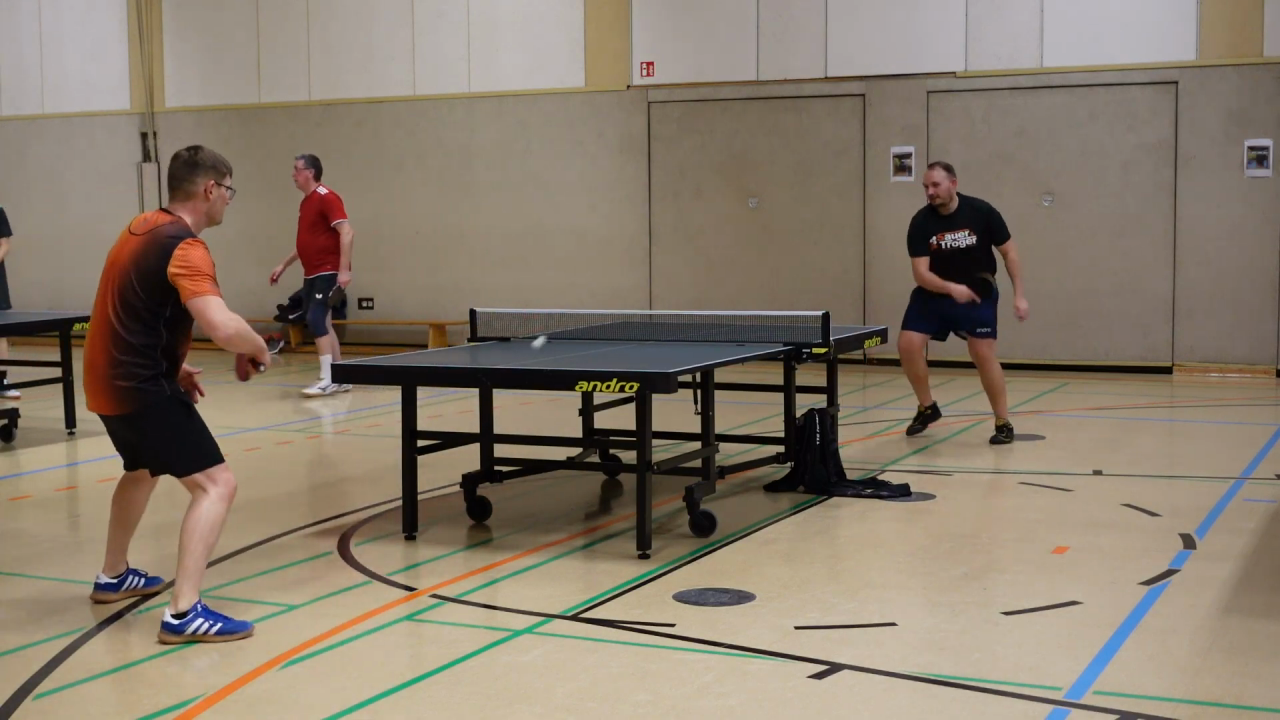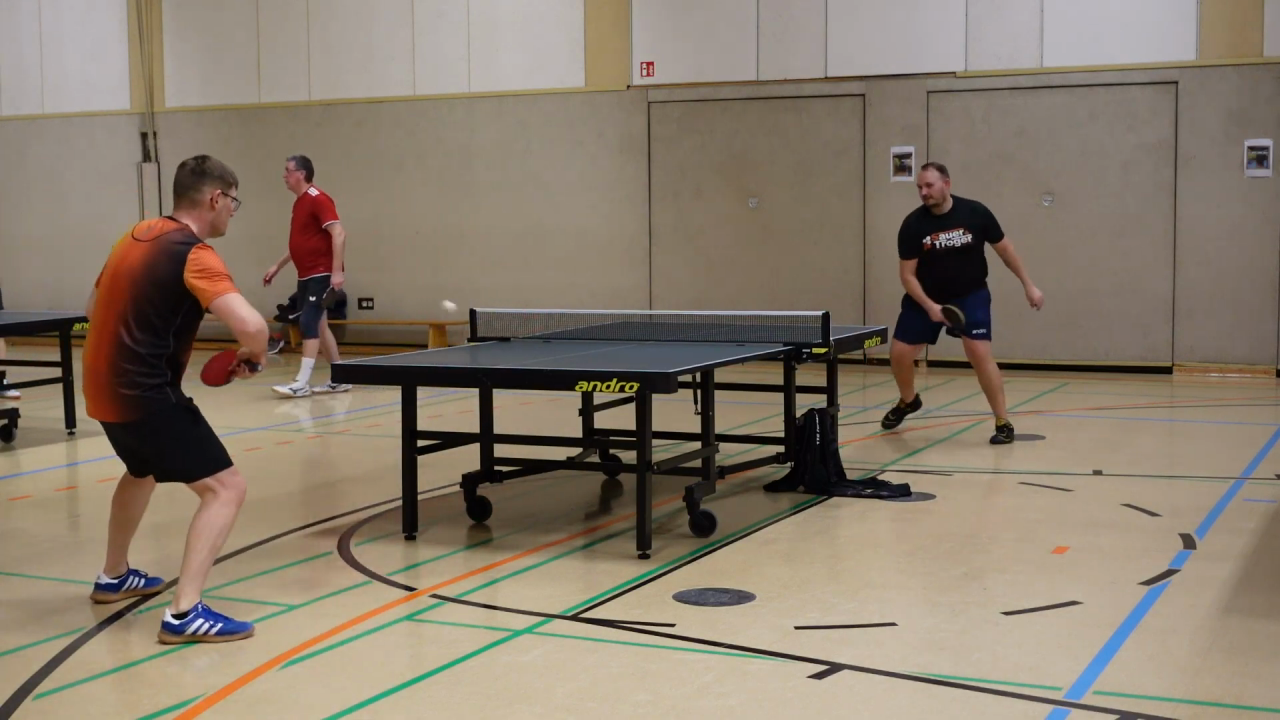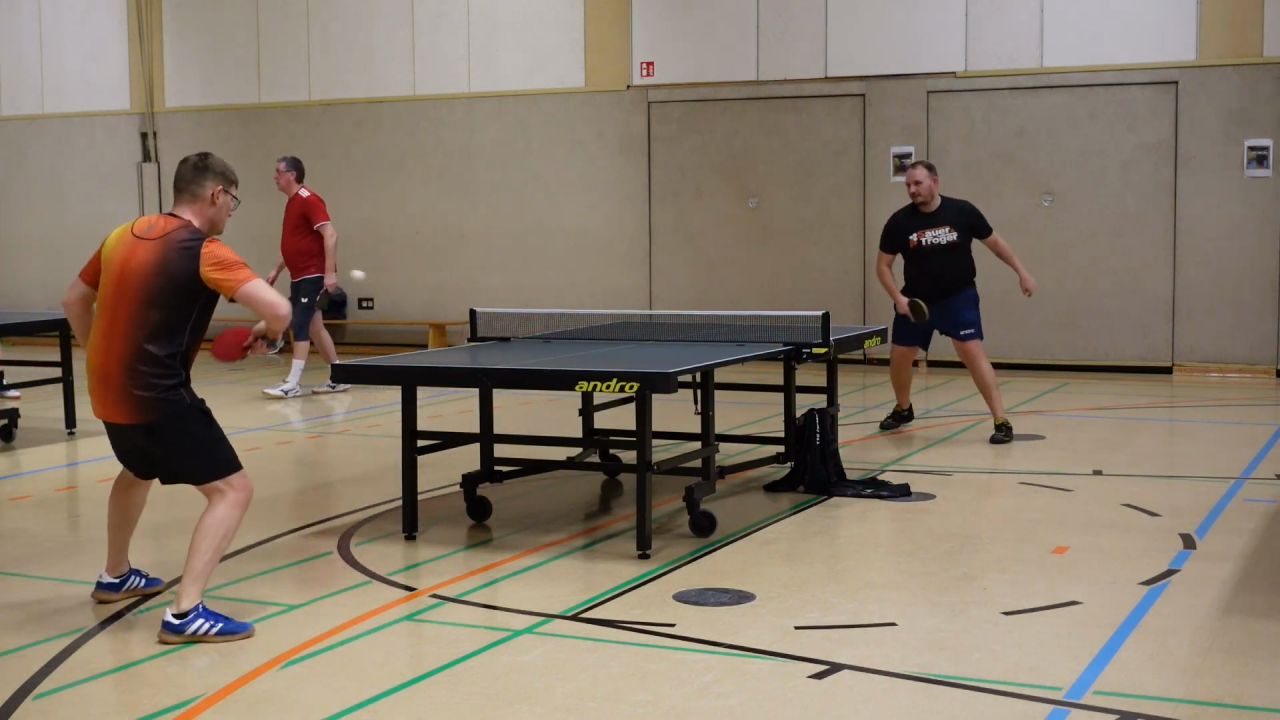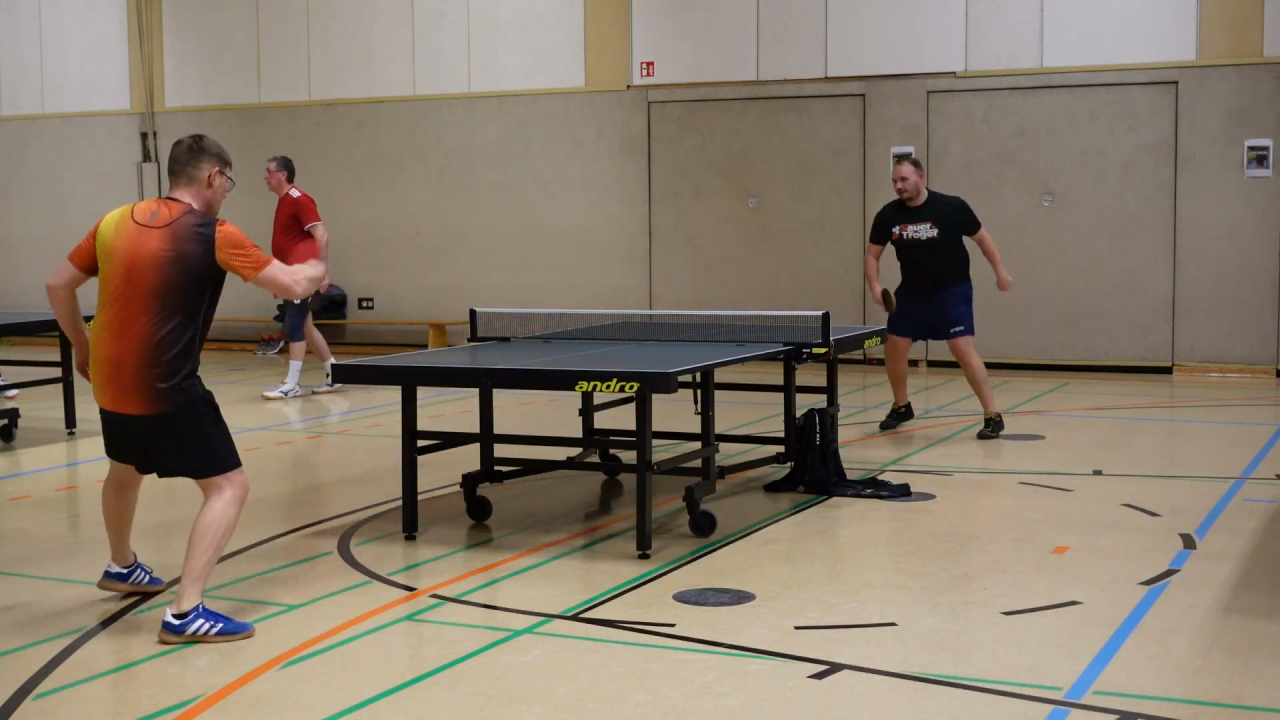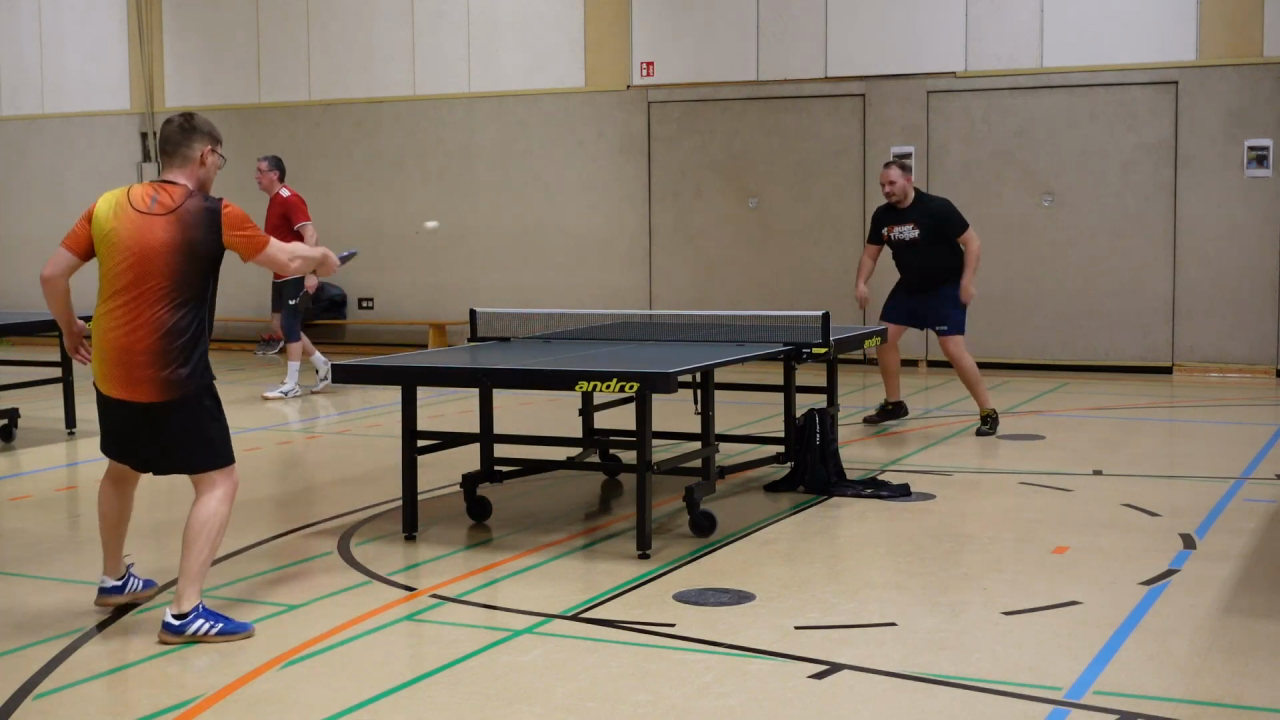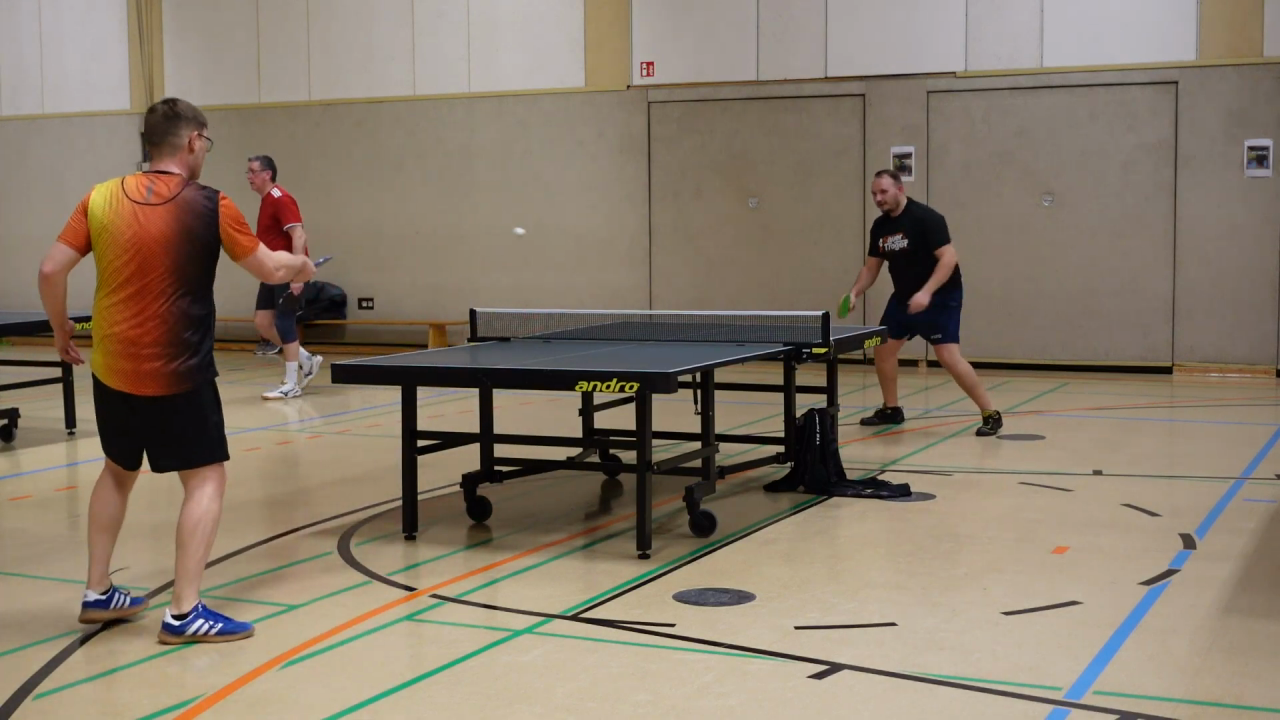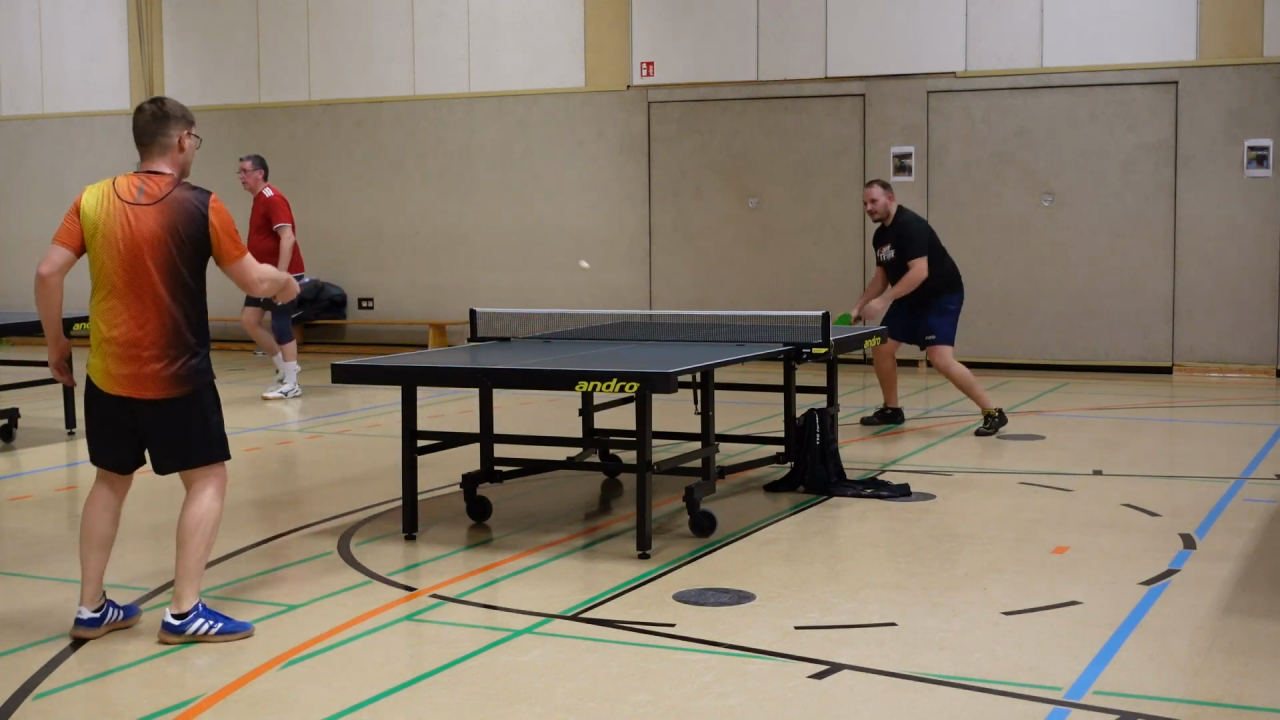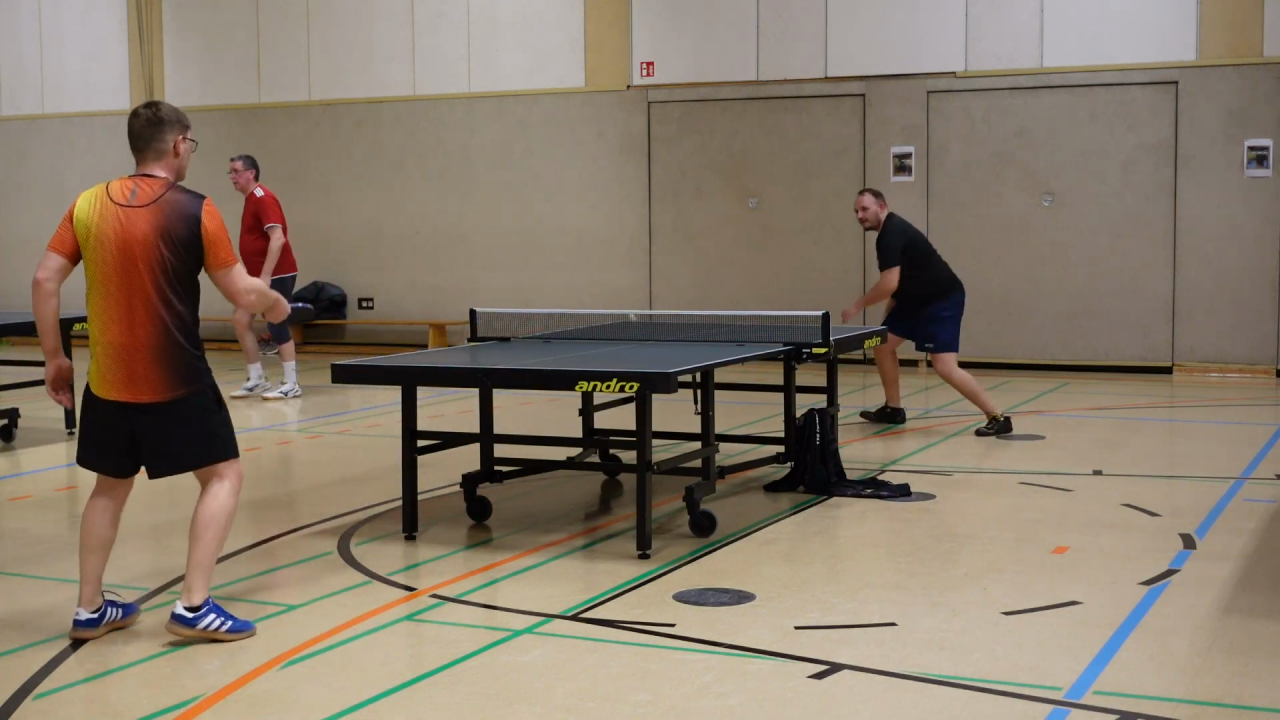
dt=0.1s
person 1, frame 1
left shoulder: (138, 230)
right shoulder: (184, 247)
right elbow: (221, 326)
right wrist: (259, 350)
left hip: (108, 384)
right hip: (143, 389)
left knee: (142, 470)
right knee: (217, 484)
left ankle: (113, 576)
right ankle: (184, 612)
person 1, frame 2
left shoulder: (134, 237)
right shoulder: (193, 255)
left elbow: (99, 311)
right elbow: (250, 326)
right wrist: (253, 353)
left hip: (106, 393)
right hip: (146, 399)
left knee: (141, 473)
right knee: (225, 489)
left ankle: (114, 575)
right ankle: (184, 613)
person 1, frame 3
left shoulder: (125, 234)
right shoulder: (204, 251)
left elbow: (76, 301)
right elbow: (278, 309)
right wrist: (267, 329)
left hip: (109, 393)
right hip: (158, 398)
left knee: (138, 471)
right knee: (233, 489)
left ankle: (115, 574)
right ankle: (185, 612)
person 1, frame 4
left shoulder: (115, 220)
right shoulder: (212, 234)
left elbow: (56, 285)
right elbow: (288, 284)
left wrist: (76, 339)
right wrist: (315, 272)
left hip: (110, 386)
right hip: (166, 392)
left knee: (124, 468)
right knee: (228, 487)
left ankle: (120, 566)
right ankle: (184, 612)
person 1, frame 5
left shoulder: (109, 205)
right shoulder: (215, 216)
left elbow: (52, 274)
right elbow: (286, 260)
left wrist: (69, 327)
right wrist: (324, 256)
left hip: (112, 375)
right hip: (175, 379)
left knee: (121, 471)
right knee: (217, 483)
left ankle: (114, 578)
right ankle: (185, 611)
person 1, frame 6
left shoulder: (101, 197)
right shoulder: (210, 205)
left elbow: (51, 271)
right elbow: (270, 268)
left wrist: (63, 333)
right wrist: (303, 265)
left hip: (113, 372)
right hip: (178, 375)
left knee: (117, 474)
right knee: (207, 483)
left ankle: (98, 593)
right ankle: (184, 613)
person 1, frame 7
left shoulder: (93, 198)
right shoulder: (200, 205)
left elbow: (47, 273)
right elbow: (254, 281)
left wrist: (56, 343)
right wrist: (287, 283)
left hip: (108, 375)
right hip: (176, 376)
left knee: (110, 482)
right knee: (208, 482)
left ankle: (91, 608)
right ankle: (184, 612)
person 1, frame 8
left shoulder: (89, 204)
right shoulder: (193, 209)
left elbow: (44, 281)
right elbow: (243, 294)
left wrist: (55, 358)
right wrist: (278, 304)
left hip: (108, 382)
right hip: (176, 380)
left knee: (110, 489)
right knee: (223, 478)
left ankle: (89, 608)
right ankle: (193, 605)
person 2, frame 1
left shoulder: (982, 211)
right shoulder: (921, 222)
left elbow: (1008, 251)
right elbow: (921, 274)
left wrist: (1019, 295)
right wrist: (951, 288)
left hip: (977, 295)
right hip: (934, 294)
left knee: (983, 353)
right knee: (908, 344)
left ankle: (1003, 422)
right ankle: (926, 408)
person 2, frame 2
left shoulder: (975, 212)
right shoulder: (913, 224)
left elbow: (1004, 248)
right elbow: (907, 274)
left wrist: (1028, 285)
right wrist: (928, 306)
left hip: (970, 295)
right hip: (926, 300)
left knee: (980, 353)
right knee: (899, 352)
left ankle: (1003, 423)
right ankle: (907, 400)
person 2, frame 3
left shoulder: (963, 211)
right shoulder: (900, 221)
left elbow: (993, 241)
right elbow: (883, 265)
left wrist: (1021, 272)
right wrist: (897, 297)
left hip: (959, 295)
right hip: (917, 299)
left knee: (972, 352)
right knee: (899, 356)
left ankle: (1001, 422)
right ankle: (903, 409)
person 2, frame 4
left shoulder: (951, 207)
right shoulder: (888, 214)
left elbow: (983, 237)
right elbow: (872, 254)
left wrist: (1000, 271)
right wrist: (874, 285)
left hip: (952, 289)
right hip: (912, 291)
left knee: (963, 349)
right knee: (895, 347)
left ankle: (993, 417)
right ankle: (901, 406)
person 2, frame 5
left shoulder: (937, 208)
right shoulder: (882, 216)
left elbow: (971, 242)
right elbow: (870, 255)
left wrist: (967, 281)
right wrist: (861, 283)
left hip: (945, 288)
right hip: (909, 288)
left knee: (953, 349)
right knee: (885, 339)
left ankle: (988, 412)
right ankle: (893, 404)
person 2, frame 6
left shoulder: (924, 218)
right shoulder: (879, 227)
left elbow: (950, 258)
right elbow: (871, 267)
left wrist: (927, 292)
right wrist: (854, 293)
left hip: (940, 295)
right hip: (905, 296)
left knee: (949, 358)
right knee: (883, 349)
left ankle: (990, 413)
right ankle: (891, 409)
person 2, frame 7
left shoulder: (910, 227)
right shoulder: (881, 235)
left elbow: (919, 272)
right elbow: (882, 277)
left wrist: (883, 301)
right wrist: (860, 304)
left hip: (942, 297)
right hip: (911, 300)
left knee: (940, 359)
right knee: (881, 348)
left ankle: (992, 413)
right ankle: (891, 409)
person 2, frame 8
left shoulder: (891, 235)
right shoulder: (892, 231)
left elbow: (889, 285)
left wrist: (858, 307)
right wrist: (892, 310)
left hip: (942, 301)
right hip: (917, 302)
left knee: (945, 367)
right knee: (883, 345)
left ankle: (998, 417)
right ankle: (893, 408)
person 3, frame 1
left shoulder: (327, 198)
right shoulder: (306, 202)
left elbow: (347, 233)
left wrist: (344, 269)
right wrist: (284, 265)
left hip: (328, 272)
right hip: (312, 273)
left knee: (315, 321)
right knee: (321, 324)
left ankle: (327, 379)
person 3, frame 2
left shoulder: (318, 199)
right shoulder: (299, 202)
left elbow: (338, 234)
left wrist: (337, 271)
right wrist: (277, 266)
left hip: (321, 274)
right hip: (306, 275)
left knee: (307, 323)
right knee: (318, 325)
left ankle: (301, 383)
right ankle: (339, 379)
person 3, frame 3
left shoulder: (309, 200)
right shoulder: (291, 203)
left elbow: (330, 236)
left wrist: (330, 272)
right wrist: (277, 270)
left hip: (313, 275)
right hip: (299, 276)
left knee: (300, 325)
right knee: (314, 326)
left ankle: (293, 384)
person 3, frame 4
left shoulder: (300, 200)
right shoulder: (283, 202)
left elbow: (321, 236)
left knee: (293, 325)
right knee: (304, 326)
left ankle: (292, 384)
right ankle: (332, 373)
person 3, frame 5
left shoulder: (290, 199)
right shoulder: (274, 201)
left elbow: (310, 236)
left wrist: (310, 273)
left hip: (296, 274)
right hip: (282, 275)
left knee: (288, 325)
right knee: (281, 325)
left ankle: (291, 384)
right ankle: (322, 366)
person 3, frame 6
left shoulder: (281, 200)
right shoulder: (266, 200)
left elbow: (299, 238)
left knee: (284, 324)
right knee: (262, 323)
left ankle: (291, 384)
right ankle: (307, 360)
person 3, frame 7
left shoulder: (272, 199)
right shoulder: (259, 199)
left elbow: (288, 238)
left wrist: (281, 275)
left hip: (282, 274)
left knee: (280, 324)
right knee: (248, 320)
left ankle: (291, 385)
right ankle: (284, 367)
person 3, frame 8
left shoulder: (264, 199)
right shoulder: (251, 199)
left elbow: (278, 239)
left wrist: (266, 276)
left hip: (277, 274)
right hip: (256, 275)
left knee: (277, 326)
right knee: (240, 321)
left ankle: (291, 384)
right ankle: (256, 378)
